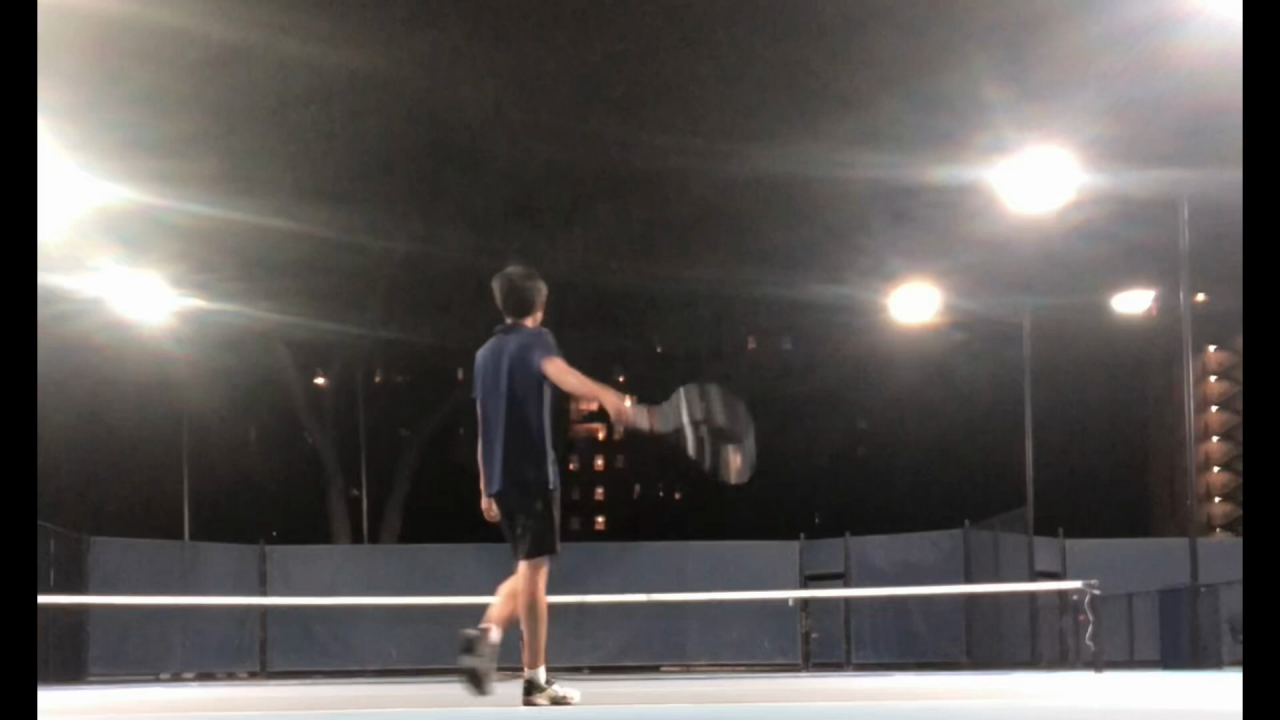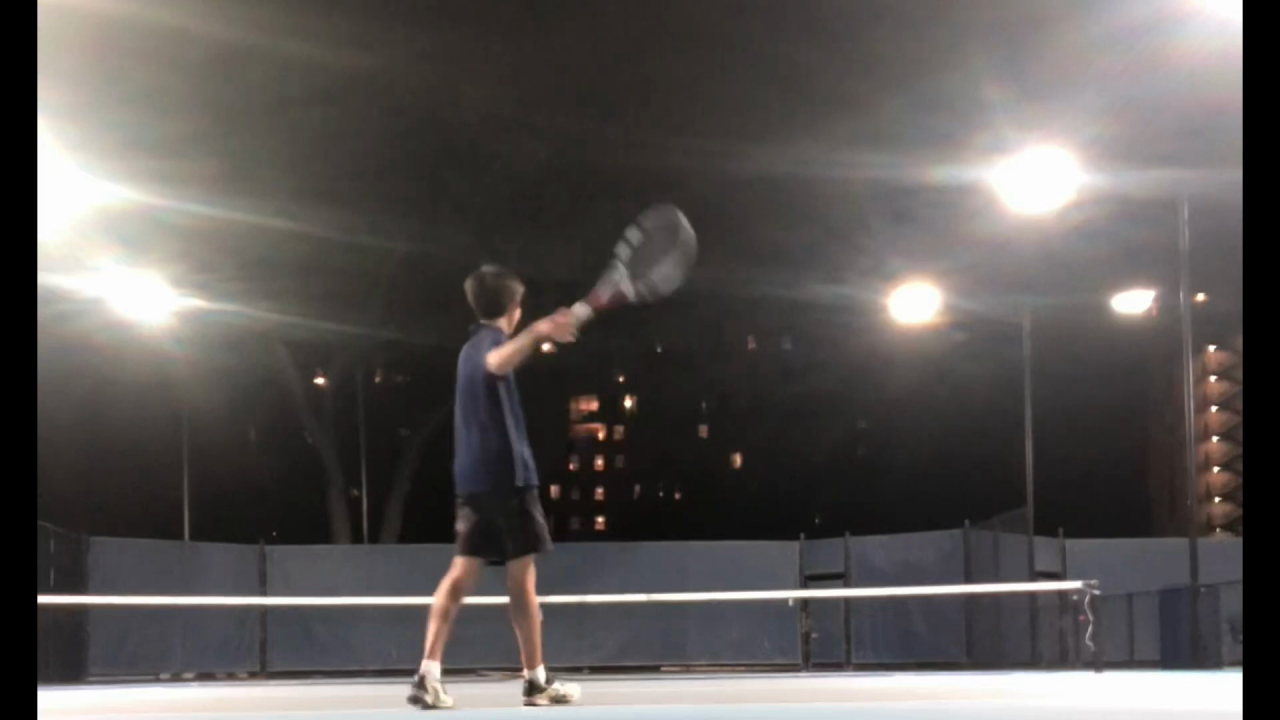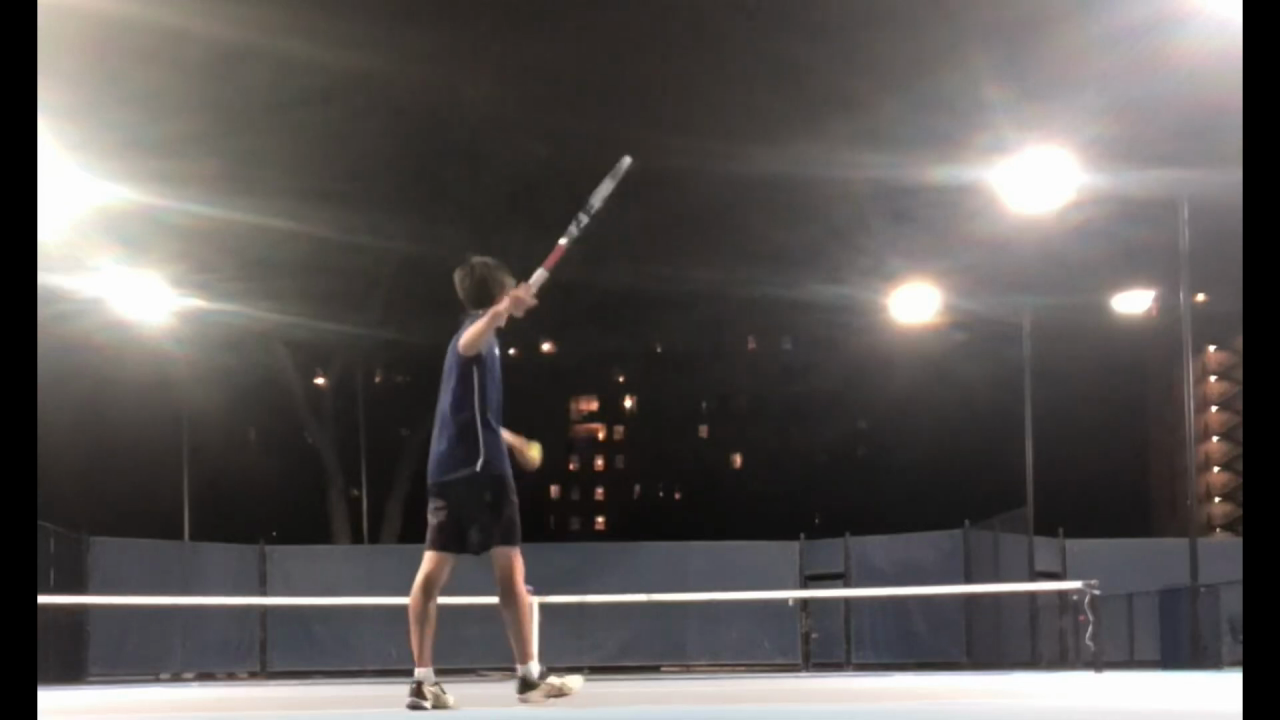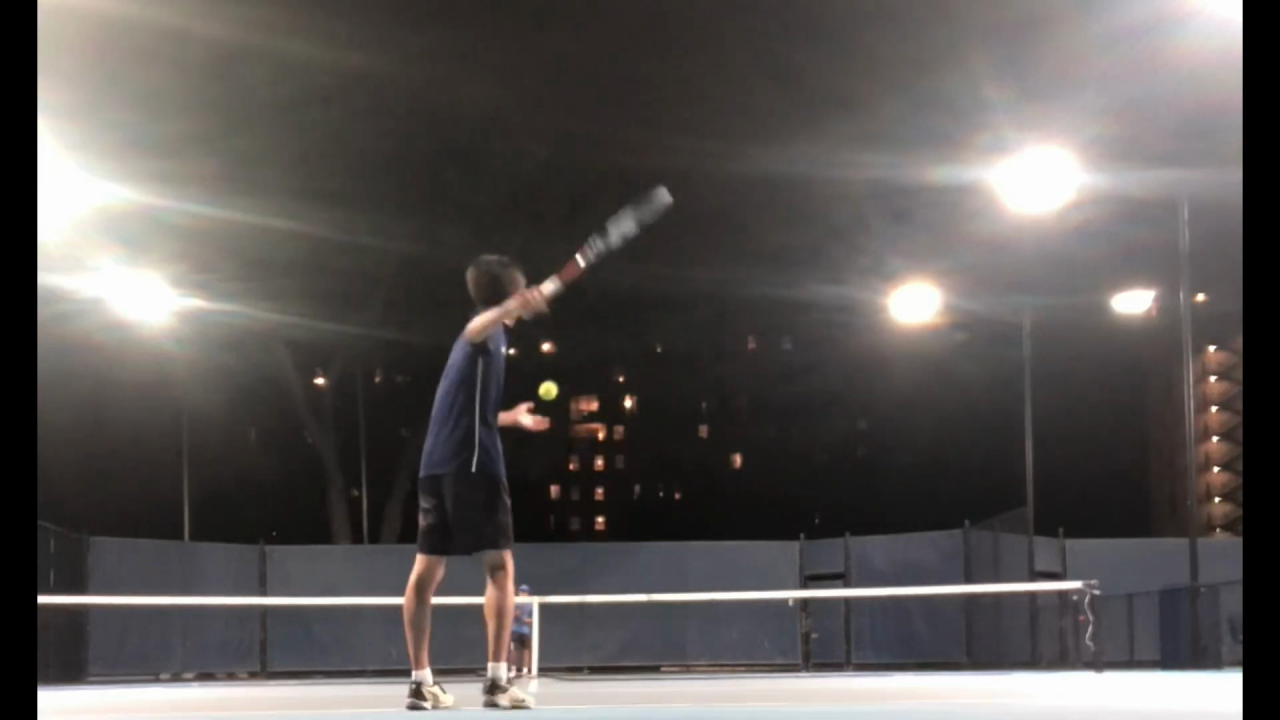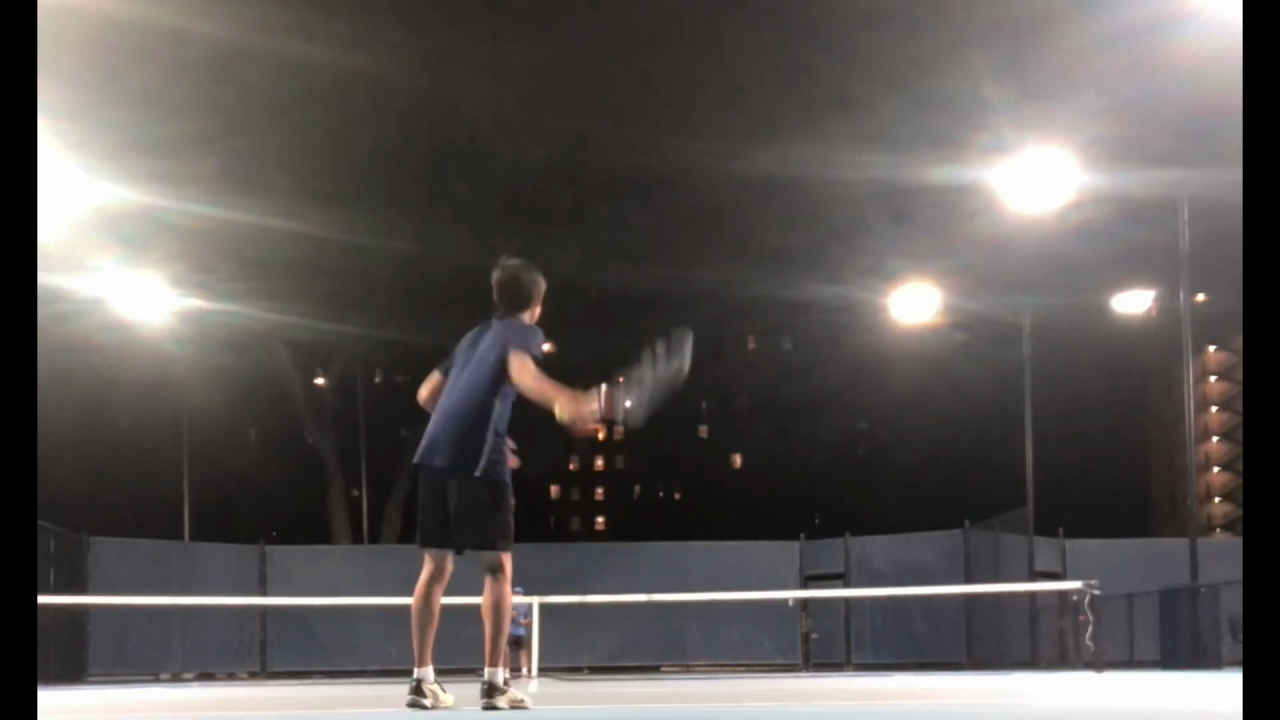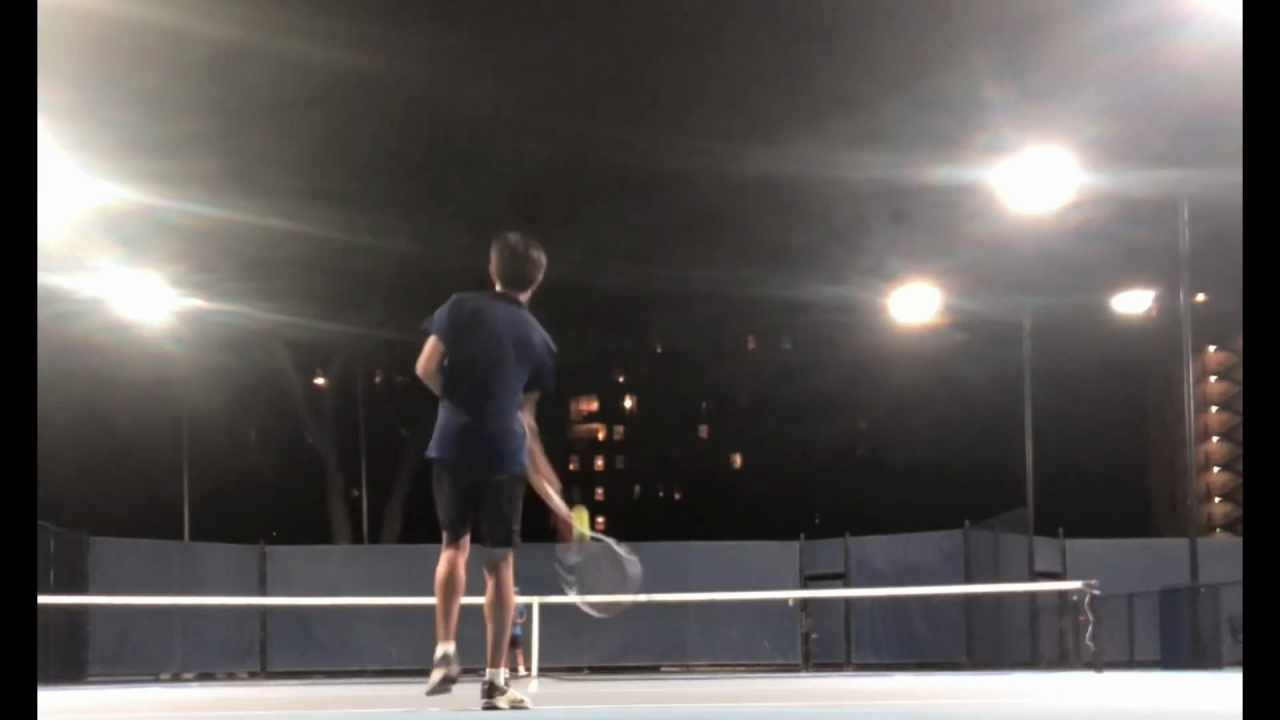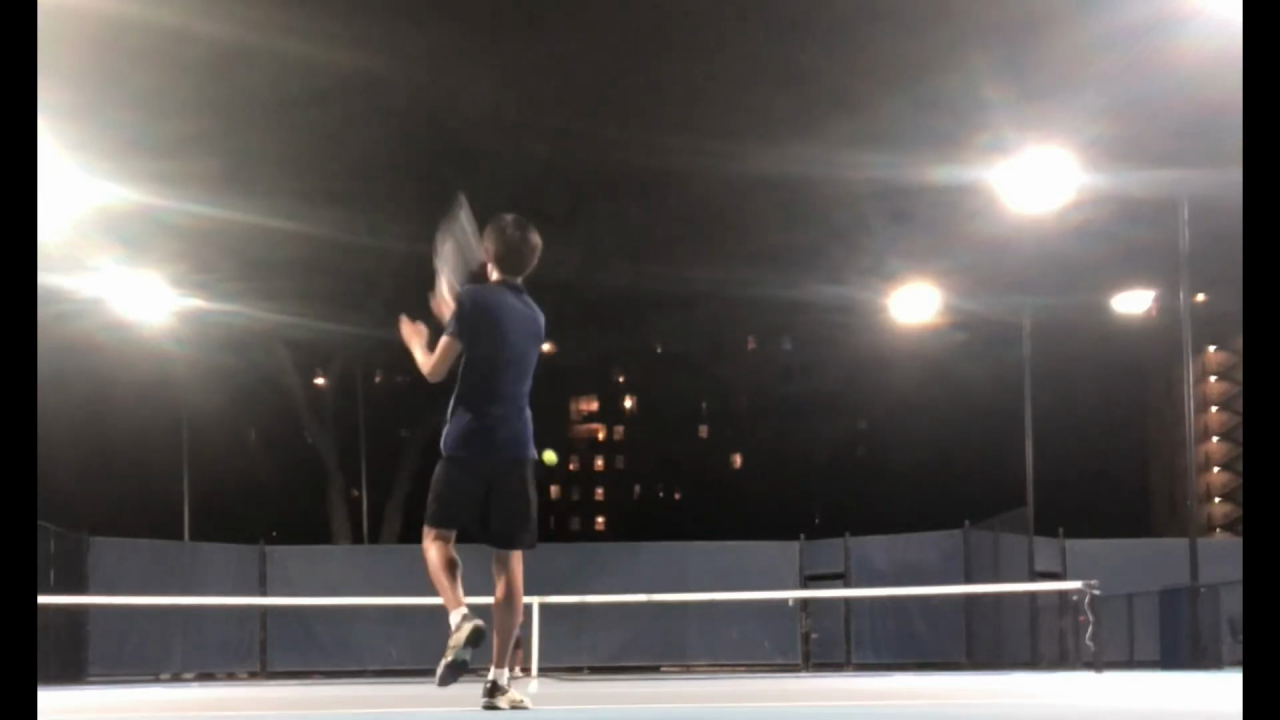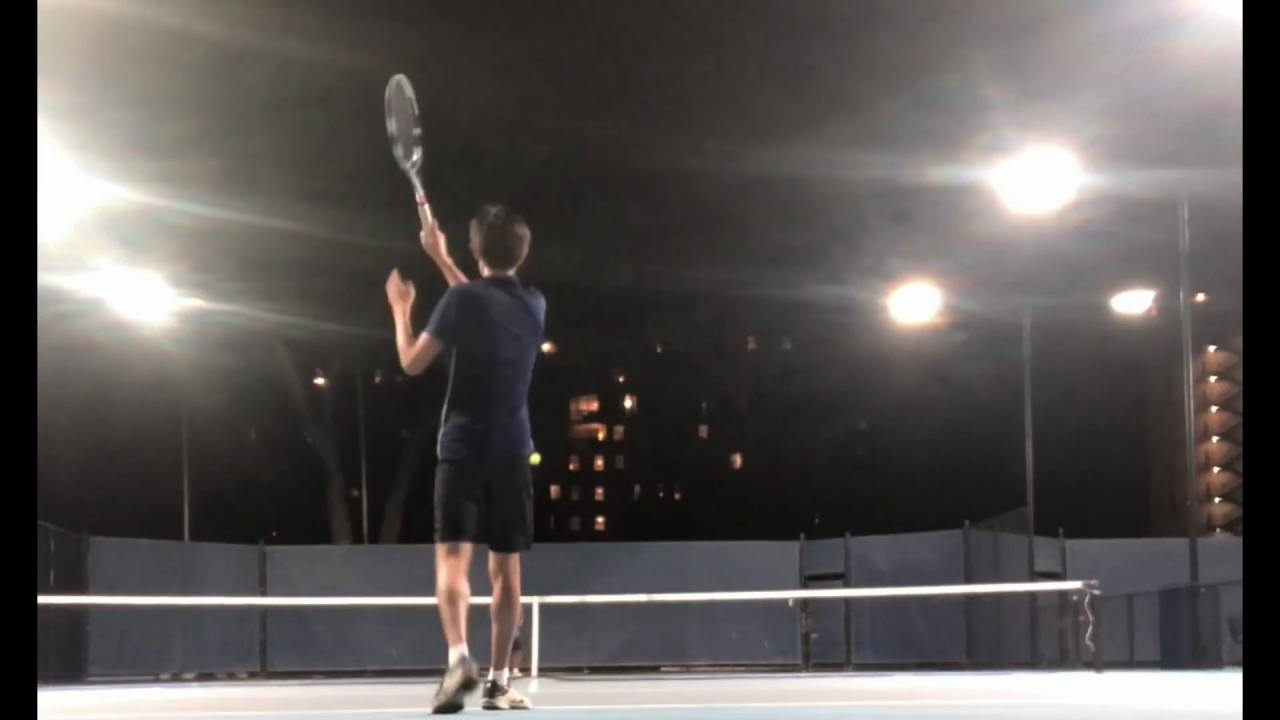
dt=0.2s
person 1, frame 1
left shoulder: (484, 354)
right shoulder: (534, 338)
right elbow: (558, 372)
left wrist: (486, 488)
right wrist: (609, 396)
left hip: (501, 479)
right hip: (534, 473)
left knee: (526, 573)
right knee: (535, 573)
left ankle: (487, 635)
right ankle: (536, 681)
person 1, frame 2
left shoulder: (470, 350)
right shoulder: (495, 339)
right elbow: (497, 363)
right wrist: (539, 332)
left hip: (471, 478)
right hip: (508, 473)
left knee: (460, 576)
right knee: (522, 576)
left ankle: (427, 676)
right ankle: (536, 681)
person 1, frame 3
left shoulder: (471, 336)
right shoulder: (472, 331)
right elbow: (470, 342)
left wrist: (511, 441)
right wrist: (504, 309)
left hip: (445, 467)
right hip: (479, 464)
left knee: (433, 569)
right knee: (509, 566)
left ankle: (423, 681)
right ankle: (531, 675)
person 1, frame 4
left shoulder: (475, 336)
right shoulder: (490, 324)
right elbow: (478, 325)
left wrist: (508, 417)
right wrist: (513, 309)
left hip: (437, 461)
right hip: (472, 461)
left knee: (426, 571)
right knee: (499, 567)
left ankle: (421, 682)
right ankle: (497, 680)
person 1, frame 5
left shoulder: (474, 336)
right shoulder: (524, 332)
left elbow: (426, 395)
right elbow: (519, 372)
right wrist: (563, 400)
left hip: (434, 454)
right hip: (477, 460)
left knee: (435, 567)
right knee: (497, 567)
left ankle: (422, 679)
right ankle: (494, 683)
person 1, frame 6
left shoulder: (460, 306)
right shoulder: (540, 339)
left elbow: (426, 369)
right wrist: (545, 483)
left hip: (453, 446)
right hip: (504, 454)
left knee: (453, 547)
right knee: (499, 564)
left ankle: (444, 653)
right ankle: (496, 682)
person 1, frame 7
left shoulder: (475, 300)
right shoulder: (534, 315)
left elbow: (436, 370)
left wrist: (415, 341)
left hip: (468, 443)
right hip: (516, 449)
left knee: (437, 536)
right knee: (510, 564)
left ankle: (461, 621)
right ankle: (499, 682)
person 1, frame 8
left shoulder: (461, 298)
right shoulder: (536, 304)
left elbow: (412, 363)
left wrist: (401, 307)
right wrist: (443, 261)
left hip: (464, 447)
right hip: (513, 450)
left knee: (452, 558)
right knee: (507, 567)
left ankle: (460, 664)
right ankle: (499, 682)
